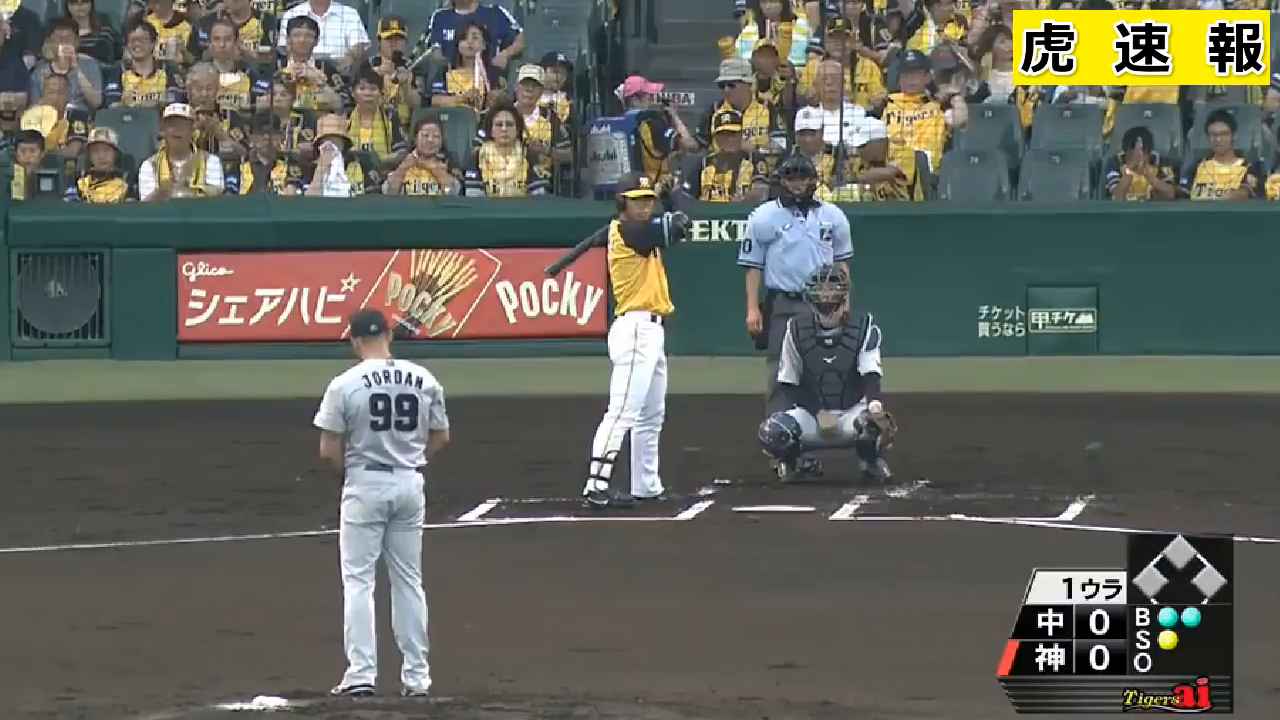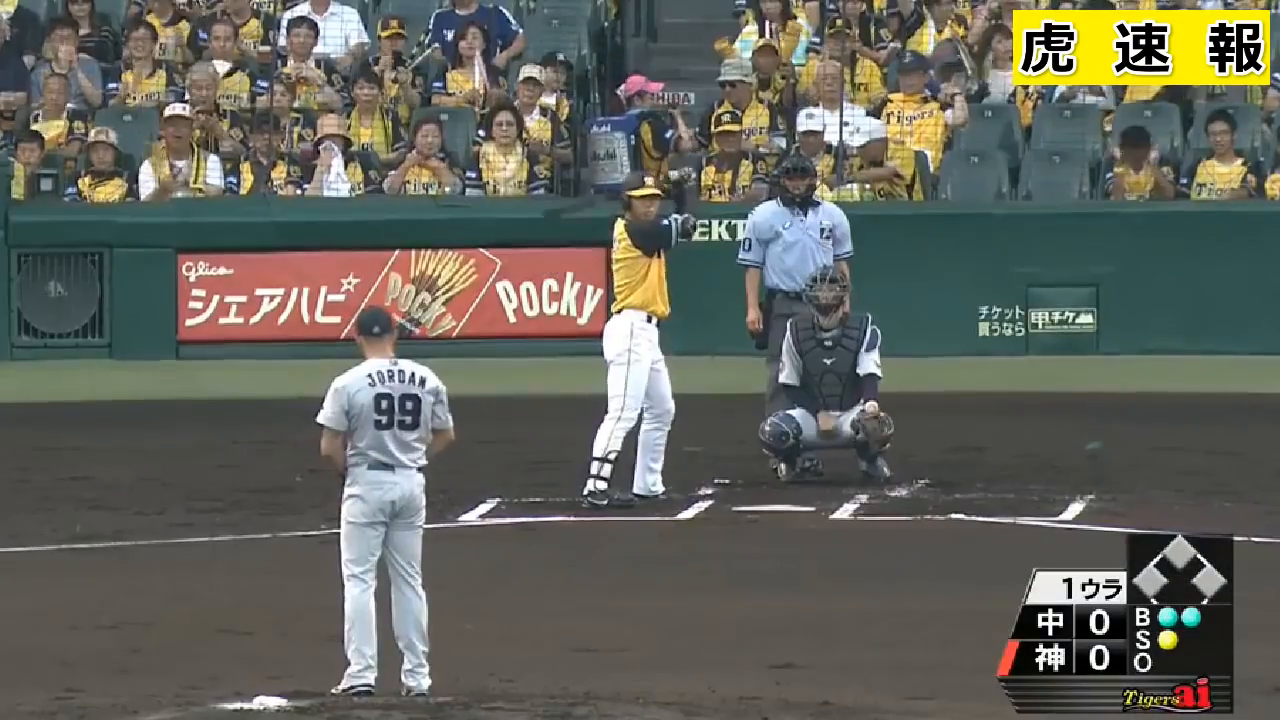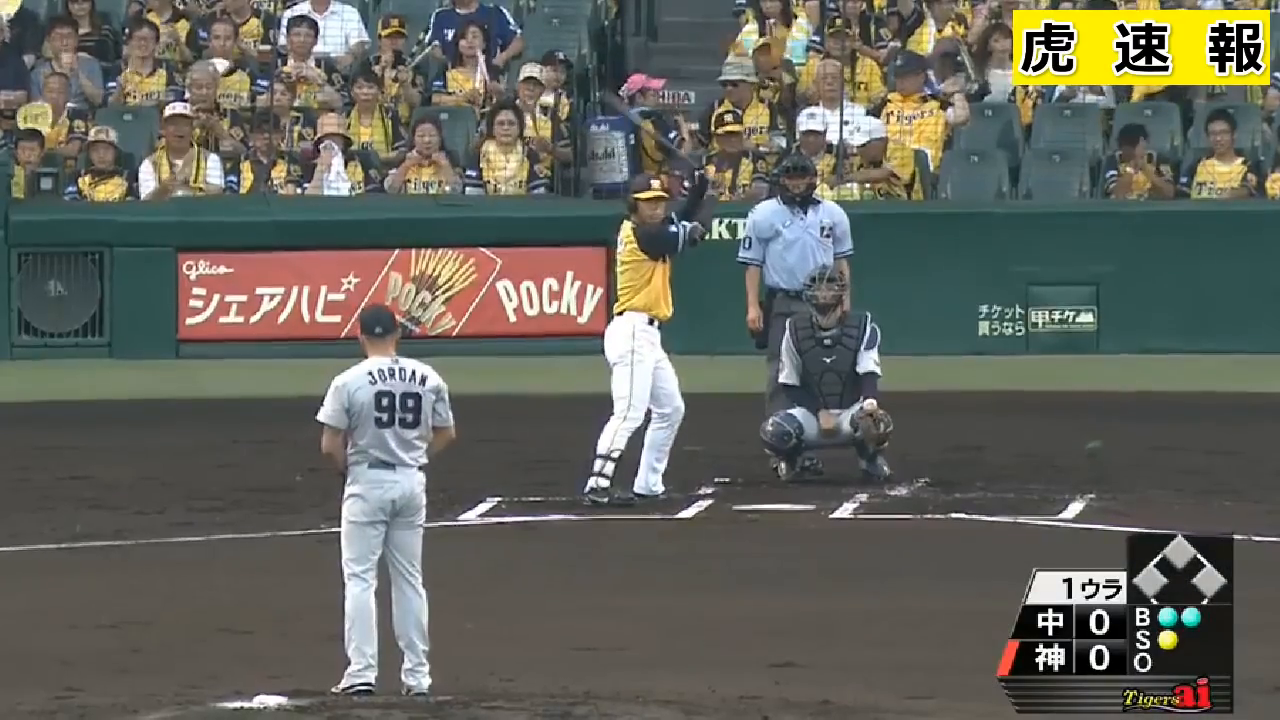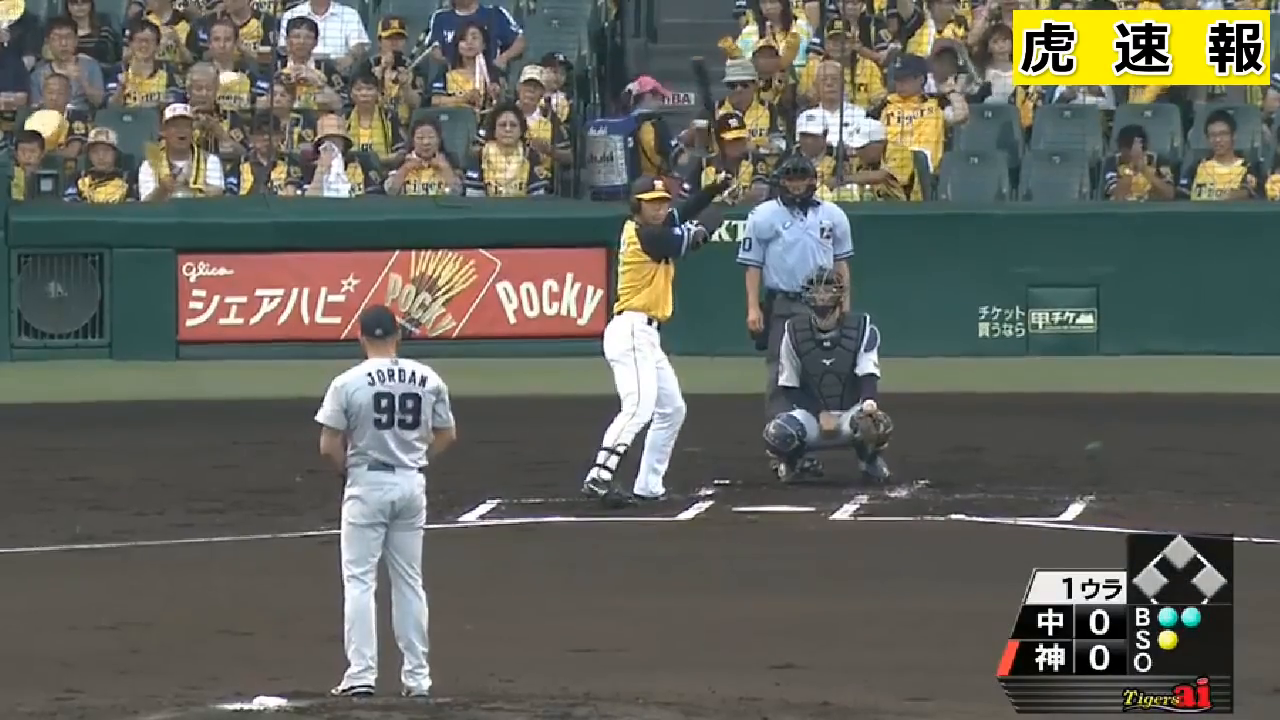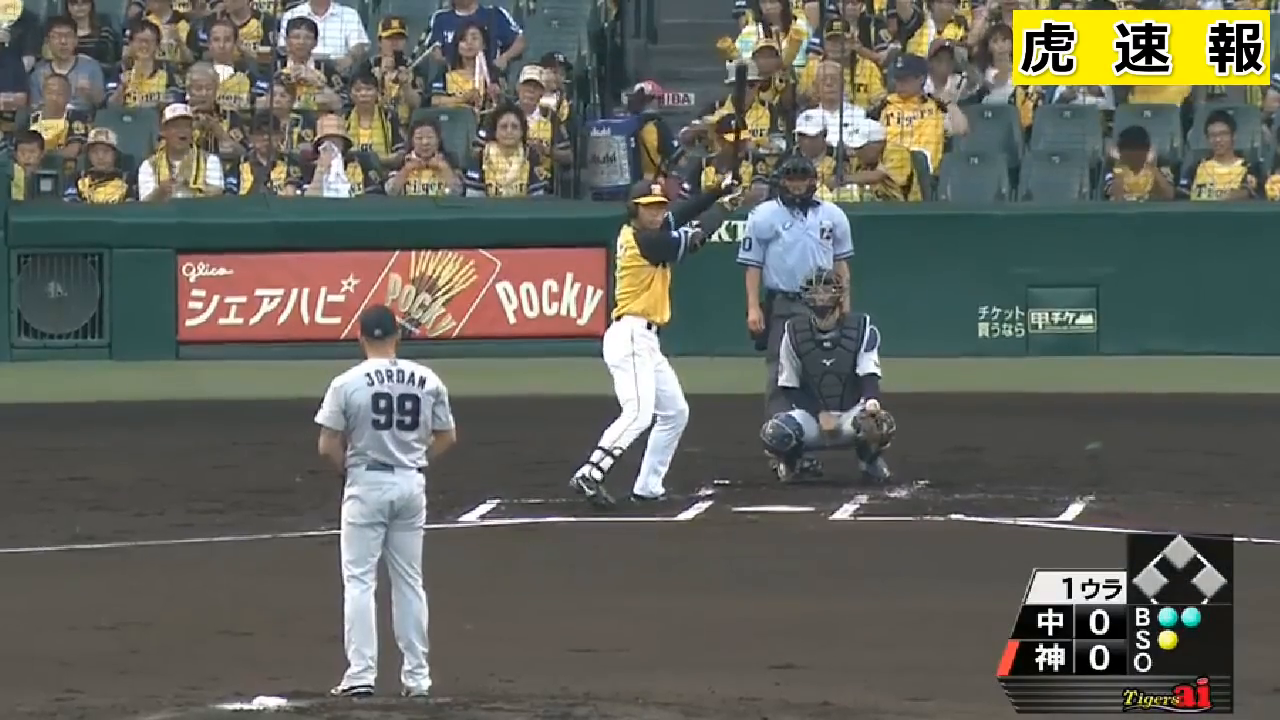
dt=0.2s
person 1, frame 1
left shoulder: (345, 384)
right shoulder: (424, 379)
left elbow: (328, 450)
right elbow: (441, 436)
left wrist: (350, 471)
left hip: (365, 485)
right hip: (410, 484)
left knee: (359, 581)
right knee: (409, 581)
left ankle: (361, 674)
right ankle: (416, 676)
person 1, frame 2
left shoulder: (348, 383)
right shoulder: (427, 379)
left elbow: (329, 447)
right elbow: (445, 435)
left wrist: (350, 471)
left hip: (366, 485)
right hip: (411, 484)
left knee: (359, 580)
right knee: (409, 580)
left ankle: (361, 674)
right ankle: (417, 676)
person 1, frame 3
left shoulder: (348, 381)
right shoulder: (428, 377)
left elbow: (330, 446)
right elbow: (446, 433)
left wrist: (349, 470)
left hip: (367, 483)
right hip: (412, 483)
left knee: (360, 579)
right knee: (409, 579)
left ankle: (361, 673)
right ankle: (417, 674)
person 1, frame 4
left shoulder: (348, 382)
right shoulder: (428, 379)
left elbow: (329, 446)
right elbow: (447, 434)
left wrist: (348, 471)
left hip: (367, 485)
right hip: (412, 485)
left knee: (359, 581)
right knee: (410, 581)
left ankle: (361, 675)
right ankle: (417, 677)
person 1, frame 5
left shoulder: (346, 383)
right shoulder: (428, 380)
left elbow: (328, 446)
right elbow: (447, 436)
left wrist: (348, 471)
left hip: (366, 485)
right hip: (411, 485)
left knee: (359, 581)
right knee: (409, 581)
left ankle: (361, 674)
right ankle: (417, 676)
person 2, frame 1
left shoulder: (643, 230)
right shoulder: (625, 231)
left elbow: (677, 225)
right elbow: (679, 224)
right wrist: (674, 216)
left hip: (651, 330)
right hip: (636, 330)
left knee: (651, 416)
right knee: (623, 413)
left ankle: (646, 486)
right ankle: (596, 488)
person 2, frame 2
left shoulder: (643, 228)
right shoulder: (633, 231)
left elbow: (679, 223)
right elbow: (685, 227)
left wrist: (678, 189)
right wrist: (684, 218)
left hip: (646, 330)
right hip: (631, 329)
left knee: (661, 412)
right knee: (623, 413)
left ankle: (648, 485)
right ankle: (595, 488)
person 2, frame 3
left shoulder: (650, 229)
right shoulder: (640, 234)
left elbow: (684, 221)
right elbow: (692, 234)
left wrist: (699, 187)
right wrist: (694, 226)
left hip: (647, 333)
right hip: (633, 331)
left knee: (671, 410)
right knee: (629, 413)
left ankle: (648, 485)
right ankle: (598, 485)
person 2, frame 4
left shoulder: (651, 229)
right shoulder: (645, 236)
left elbow: (685, 213)
right elbow: (696, 237)
left wrist: (718, 186)
right wrist: (715, 217)
left hip: (646, 333)
right hip: (631, 331)
left knee: (672, 410)
right knee: (638, 409)
left ankle: (648, 486)
right ankle: (599, 478)
person 2, frame 5
left shoulder: (646, 233)
right shoulder: (643, 240)
left elbow: (682, 216)
right elbow: (694, 238)
left wrist: (720, 192)
right wrist: (722, 211)
left hip: (645, 338)
right hip: (631, 336)
left knee: (675, 412)
right knee: (638, 413)
left ankle: (648, 487)
right ankle: (589, 475)
person 3, frame 1
left shoulder: (833, 216)
right shoulder: (763, 217)
left elbow: (841, 263)
right elbow: (753, 266)
right wrist: (752, 308)
right hip: (781, 308)
right knee: (780, 376)
person 3, frame 2
left shoulder: (833, 214)
right shoulder: (764, 215)
left elbow: (841, 262)
right elbow: (753, 265)
right wrist: (752, 307)
right hip: (781, 306)
right knee: (780, 375)
person 3, frame 3
left shoulder: (833, 213)
right shoulder: (763, 214)
left elbow: (841, 261)
right elbow: (752, 263)
left wrist: (844, 302)
right wrist: (753, 305)
right hip: (781, 305)
right knee: (780, 374)
person 3, frame 4
left shoulder: (833, 215)
right shoulder: (763, 216)
left elbow: (841, 263)
right elbow: (753, 264)
left wrist: (844, 305)
right wrist: (753, 307)
right hip: (781, 307)
right knee: (780, 376)
person 3, frame 5
left shoulder: (833, 215)
right shoulder: (763, 216)
left elbow: (841, 265)
right elbow: (752, 266)
left wrist: (844, 306)
right wrist: (753, 308)
right hip: (780, 308)
right knee: (780, 377)
person 4, frame 1
left shoulder: (864, 328)
right shoulder: (796, 329)
left elbow: (871, 374)
right elbow: (789, 384)
left wrist: (875, 403)
right wrist: (819, 413)
left hip: (852, 413)
right hip: (811, 413)
left knee: (879, 422)
right knee: (771, 432)
left ankle: (870, 459)
right ankle: (792, 461)
person 4, frame 2
left shoulder: (864, 329)
right shoulder: (796, 330)
left elbow: (869, 375)
right elbow: (789, 385)
left wrist: (871, 404)
right wrist: (819, 414)
left hip: (851, 413)
right hip: (811, 413)
left knee: (877, 424)
right knee: (772, 431)
left ankle: (870, 459)
right ankle: (793, 461)
person 4, frame 3
left shoulder: (863, 327)
right shoulder: (795, 329)
left elbow: (868, 374)
right elbow: (789, 385)
left wrist: (870, 401)
right wrist: (820, 413)
left hip: (851, 412)
right hip: (811, 412)
left knee: (877, 422)
right knee: (774, 431)
left ankle: (870, 458)
right ankle: (794, 461)
person 4, frame 4
left shoulder: (862, 328)
right shoulder: (794, 331)
left elbow: (868, 375)
right elbow: (790, 387)
left wrist: (869, 403)
right wrist: (820, 414)
left hip: (851, 413)
right hip: (812, 413)
left knee: (877, 424)
right knee: (777, 433)
left ankle: (869, 459)
right ankle: (795, 462)
person 4, frame 5
left shoulder: (862, 328)
right shoulder: (794, 332)
left elbow: (869, 375)
right elbow: (789, 387)
left wrist: (872, 402)
right wrist: (820, 414)
left hip: (851, 413)
right hip: (811, 413)
left knee: (880, 423)
right knee: (774, 433)
left ankle: (869, 459)
right ankle: (794, 462)
